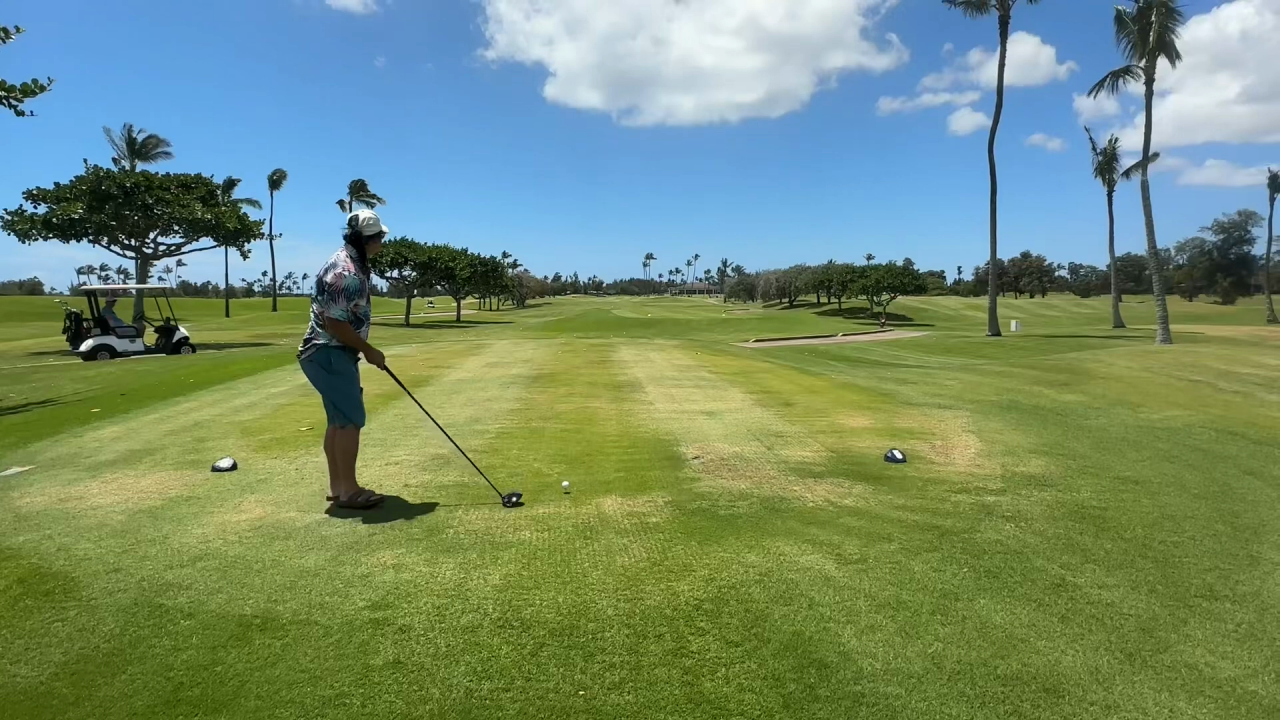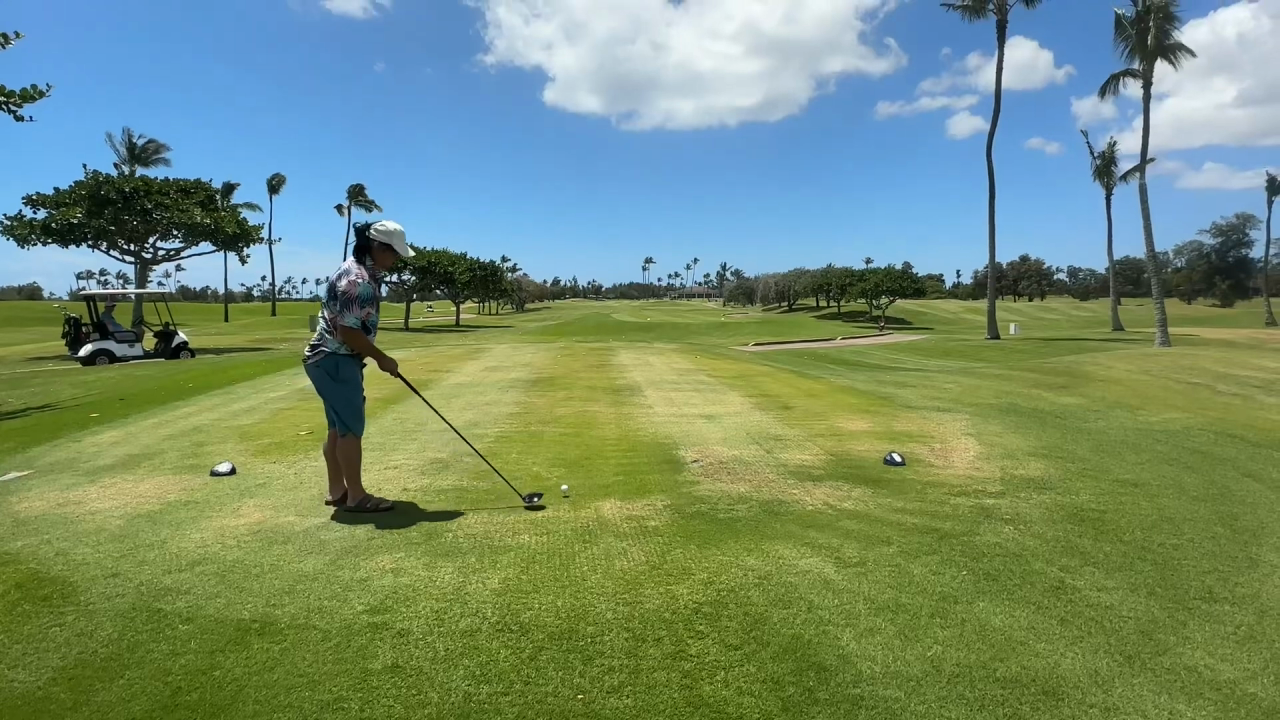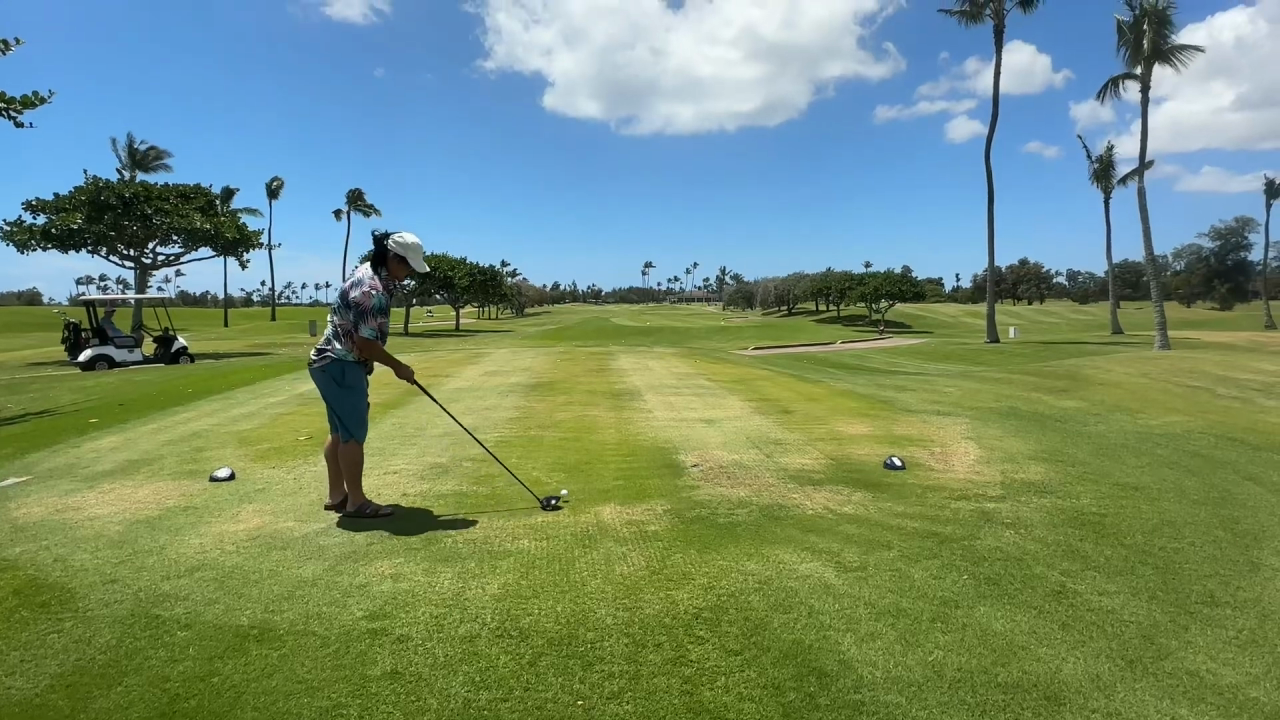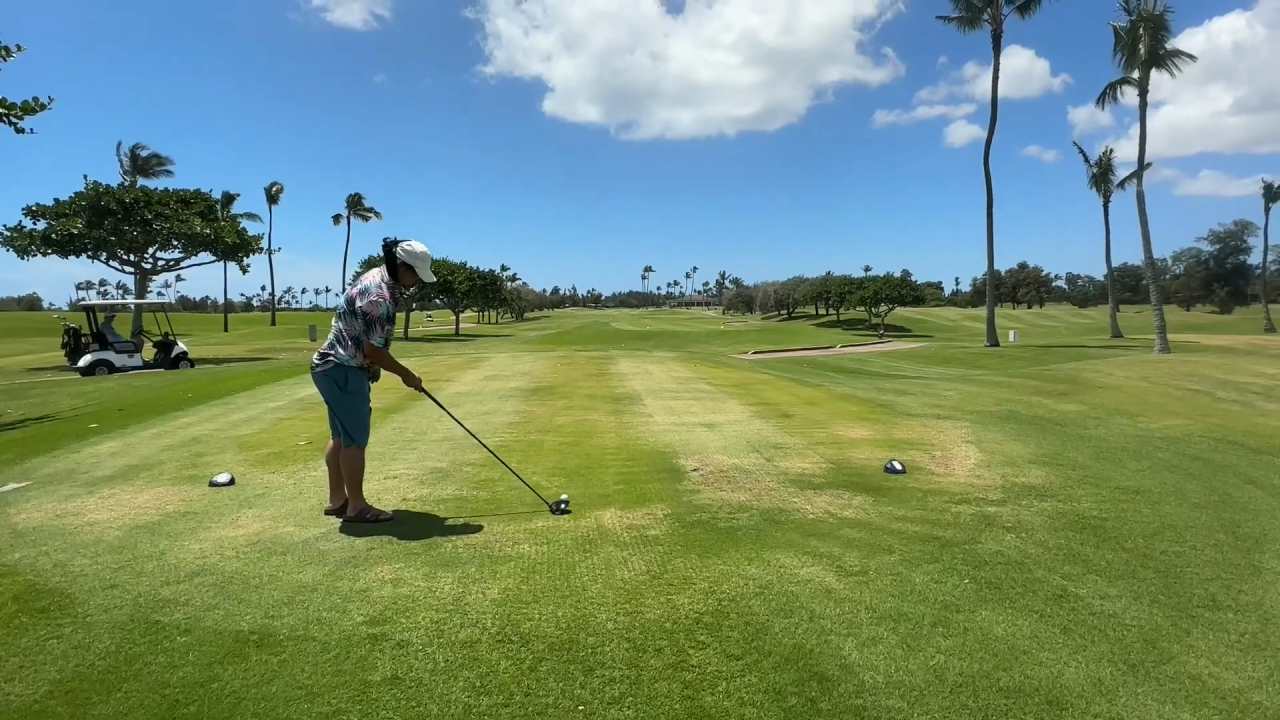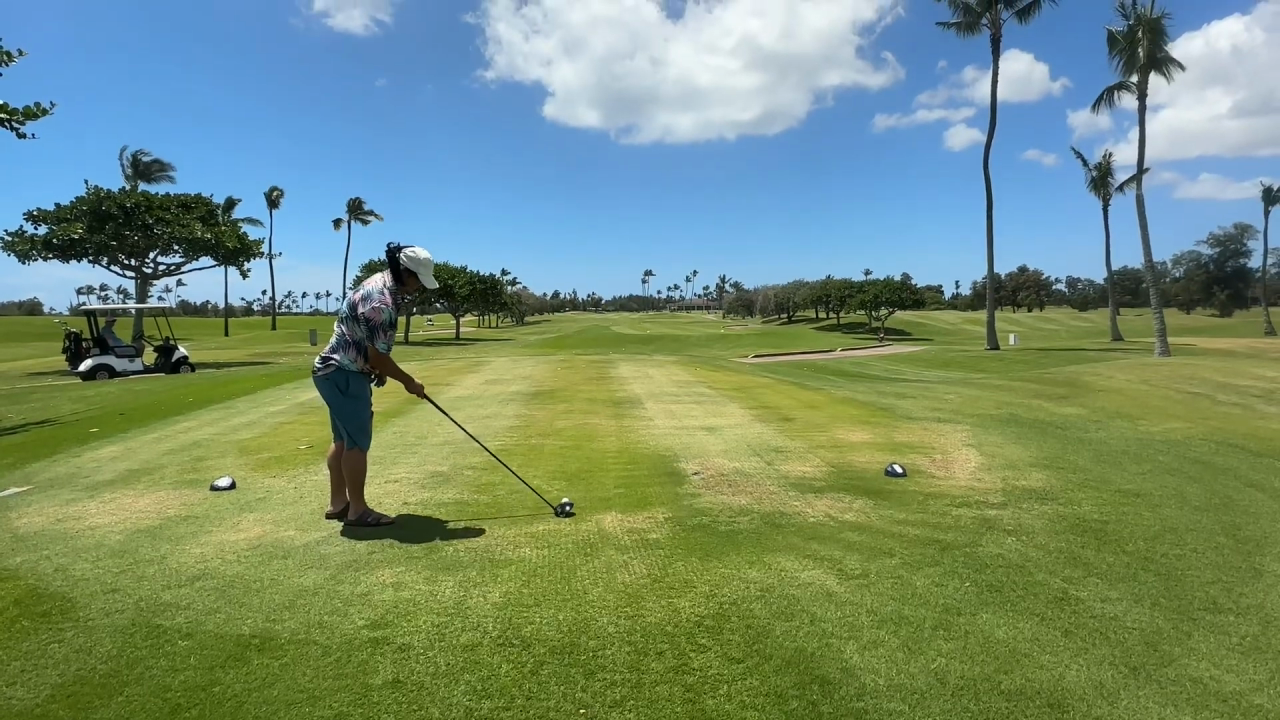
dt=0.4s
person 1, frame 1
left shoulder: (354, 265)
right shoulder: (344, 272)
right elbow: (335, 322)
left wrist: (361, 350)
right wrist: (369, 350)
left hip: (335, 353)
right hip: (328, 354)
left knee: (339, 419)
right knee: (351, 418)
left ankle: (340, 485)
right ankle: (347, 488)
person 1, frame 2
left shoulder: (363, 270)
right shoulder: (358, 280)
right elbow: (348, 330)
left wrist: (372, 356)
right wrist: (381, 358)
left hip: (331, 358)
right hip: (335, 361)
left knee: (338, 426)
right knee: (350, 427)
left ankle: (337, 490)
right ankle: (355, 496)
person 1, frame 3
left shoulder: (372, 273)
right shoulder: (371, 290)
right elbow: (365, 341)
left wrist: (369, 362)
right wrist: (398, 367)
left hip: (334, 362)
right hip: (341, 365)
left knee: (340, 431)
right knee: (353, 433)
left ankle: (337, 495)
right ankle: (356, 501)
person 1, frame 4
left shoulder: (378, 277)
right shoulder: (378, 298)
right elbow: (374, 349)
left wrist: (373, 366)
right wrist: (406, 375)
left hip: (335, 366)
right hip: (343, 370)
left knee: (341, 435)
right knee: (355, 437)
left ankle: (337, 499)
right ankle: (356, 506)
person 1, frame 5
left shoulder: (381, 283)
right shoulder: (380, 303)
right elbow: (377, 355)
left wrist: (380, 370)
right wrist: (408, 382)
left hip: (336, 370)
right hip: (344, 374)
left knee: (343, 439)
right knee: (357, 441)
left ankle: (338, 503)
right ankle: (357, 509)
